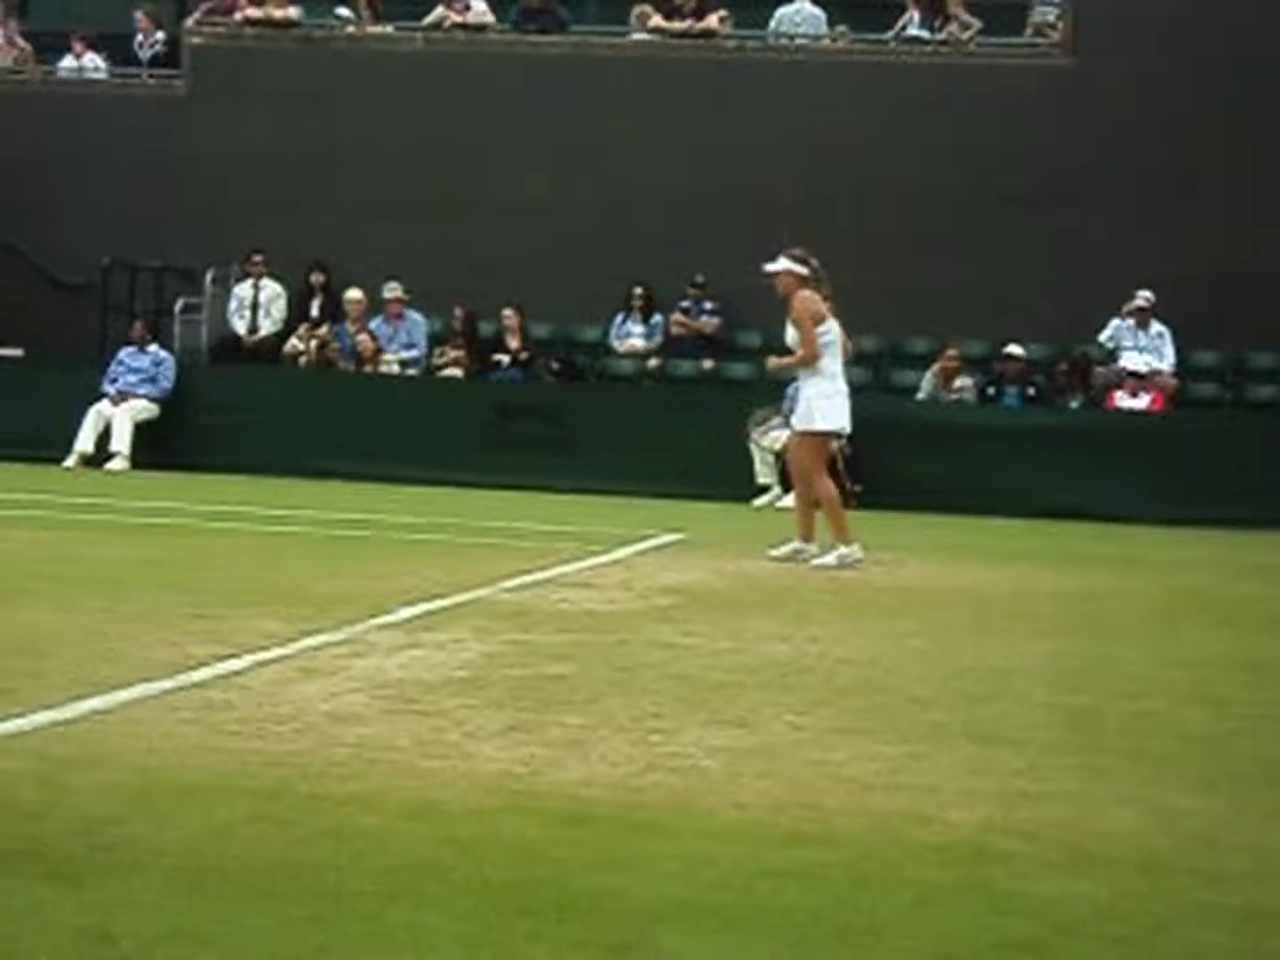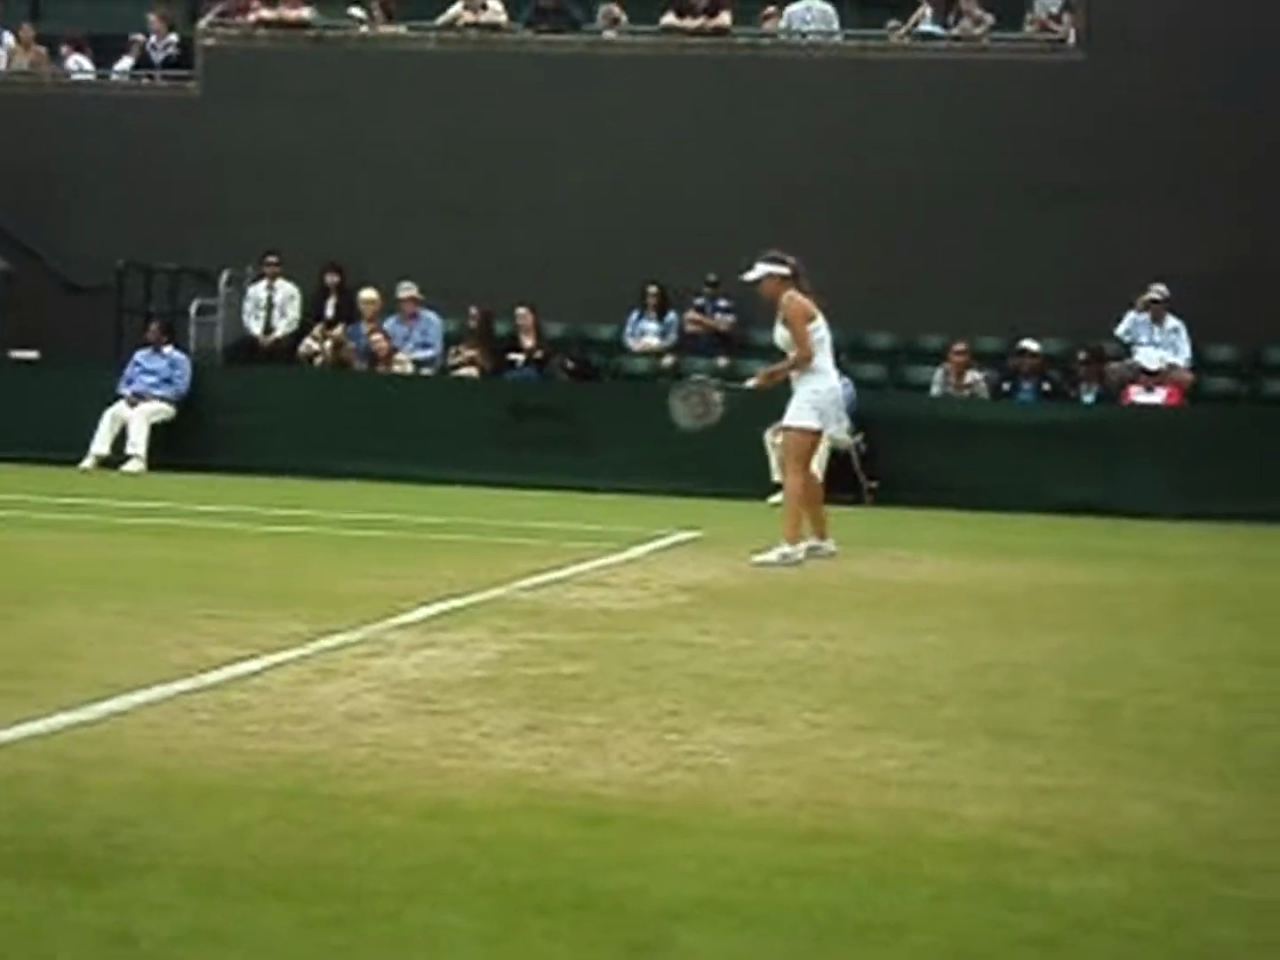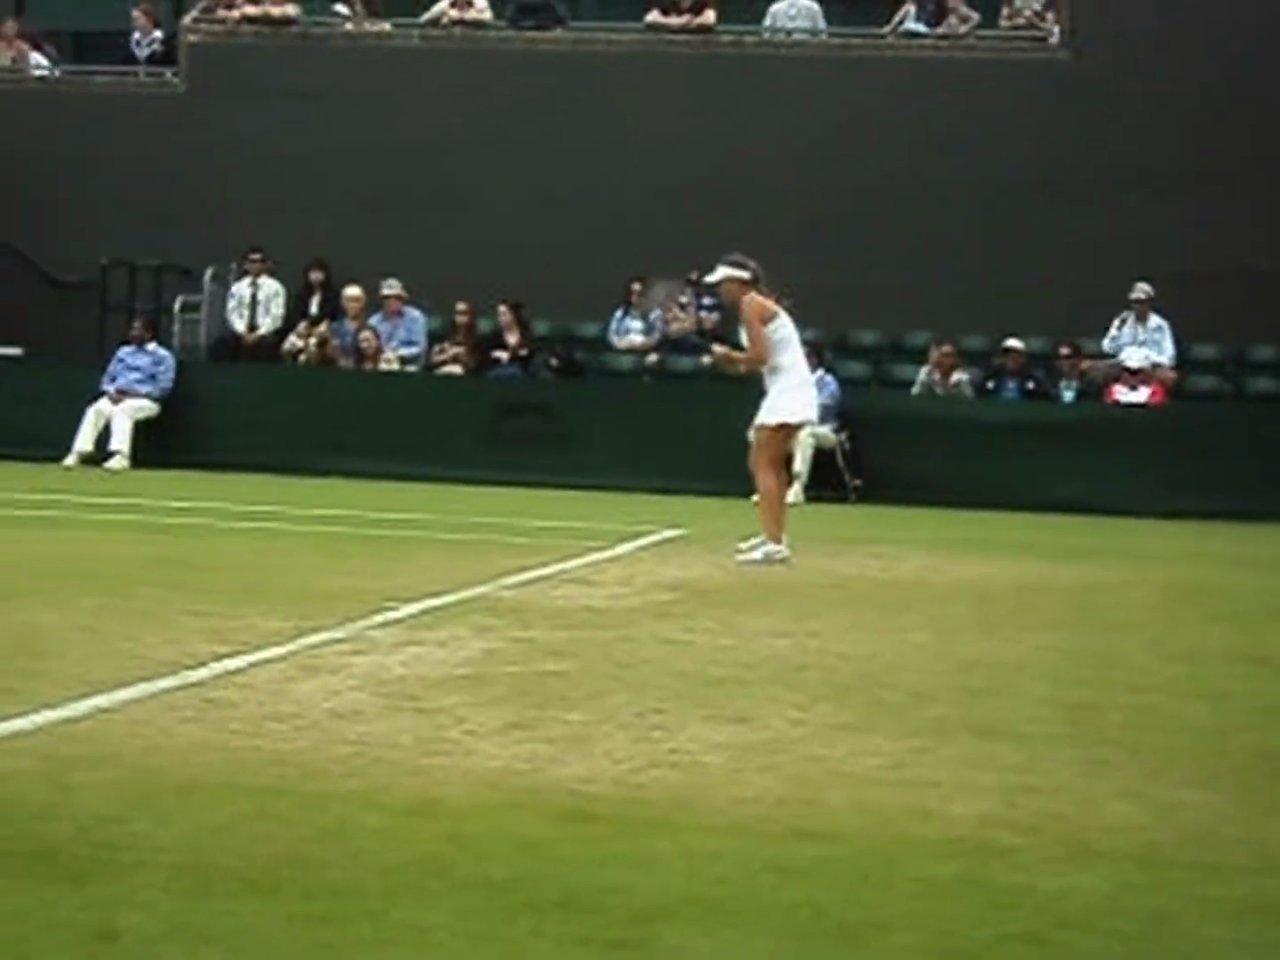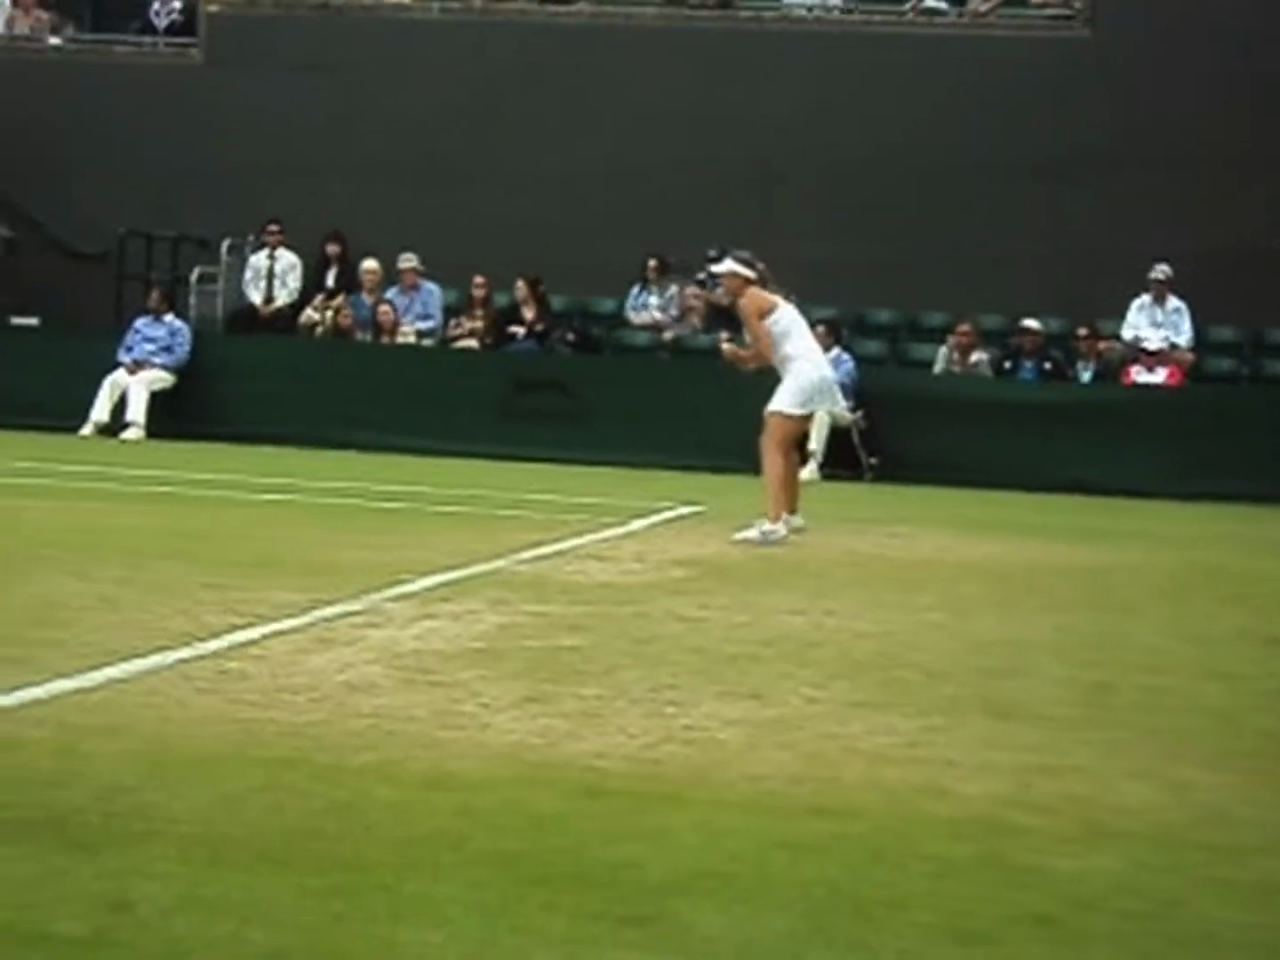
dt=0.4s
person 1, frame 1
left shoulder: (801, 303)
right shoulder: (815, 302)
left elbow: (811, 354)
right elbow: (843, 348)
left wrist: (780, 363)
left hip: (821, 395)
right hip: (817, 394)
left knee: (814, 473)
right knee: (797, 466)
left ankle: (847, 546)
right ankle: (804, 543)
person 1, frame 2
left shoulder: (790, 303)
right shoulder: (794, 303)
left elbow: (806, 354)
left wrist: (773, 371)
right wrist: (775, 374)
left hip: (814, 392)
right hip: (816, 391)
left knee: (791, 467)
right knee: (801, 467)
left ankle: (791, 546)
right ankle: (821, 539)
person 1, frame 3
left shoulder: (750, 305)
right shoulder: (759, 303)
left elbow: (760, 356)
left wrist: (730, 356)
right wrist: (735, 360)
left hip: (788, 389)
right hip: (789, 388)
left knee: (761, 464)
right knee: (771, 464)
left ankle: (775, 545)
right ankle: (773, 535)
person 1, frame 4
left shoulder: (747, 302)
right shoulder: (764, 300)
left elbow: (765, 352)
left wrist: (736, 354)
right wrist: (748, 359)
left hip: (803, 375)
right hip: (814, 373)
left knee: (770, 446)
right knee: (784, 444)
left ankle: (772, 524)
right ankle: (790, 515)
